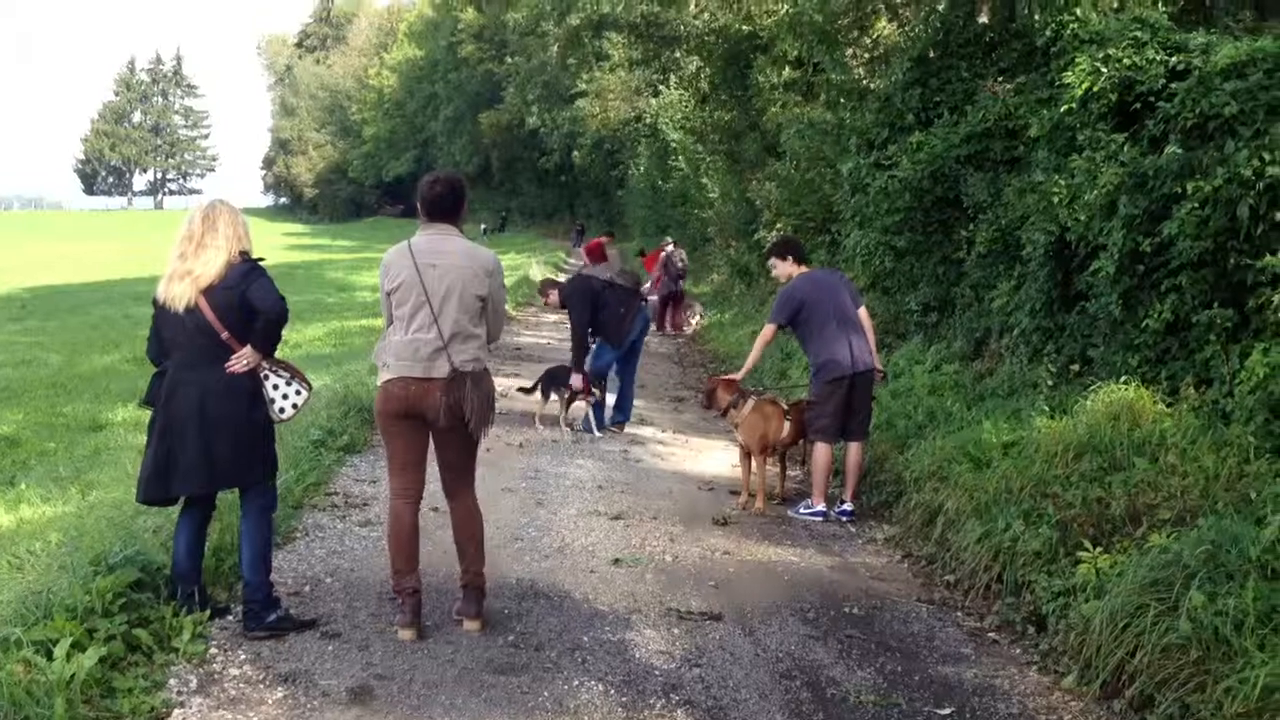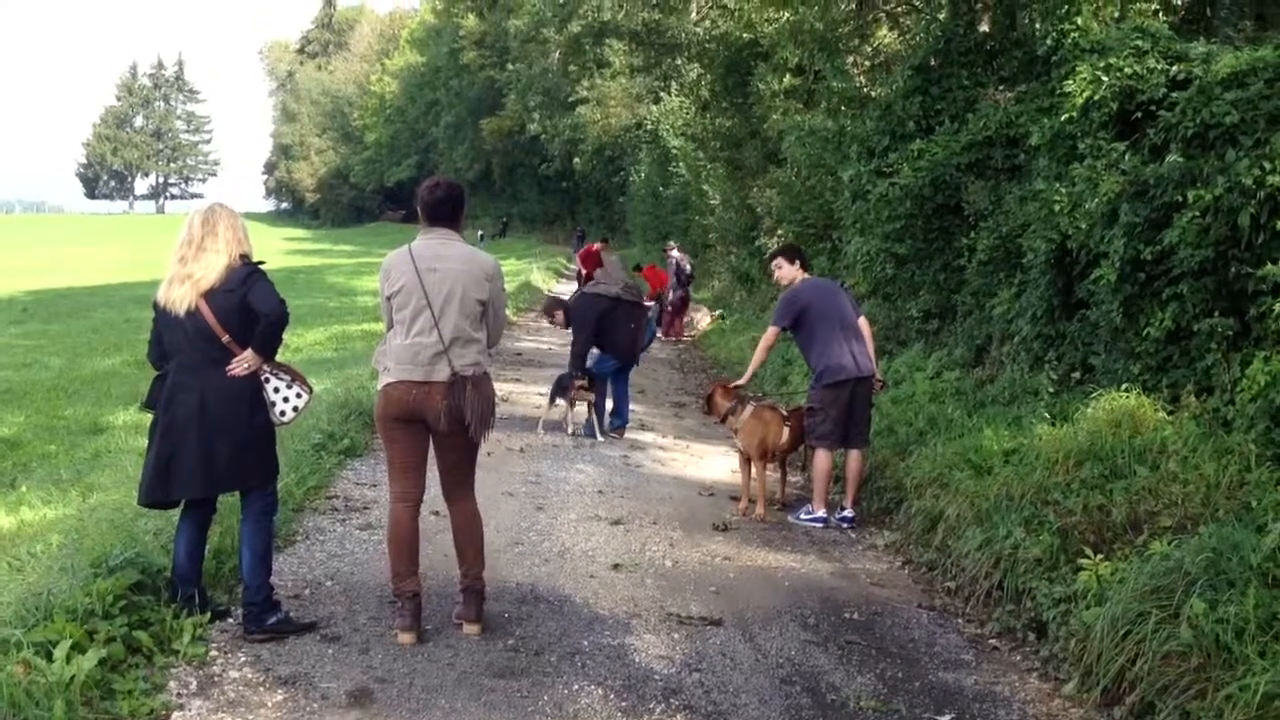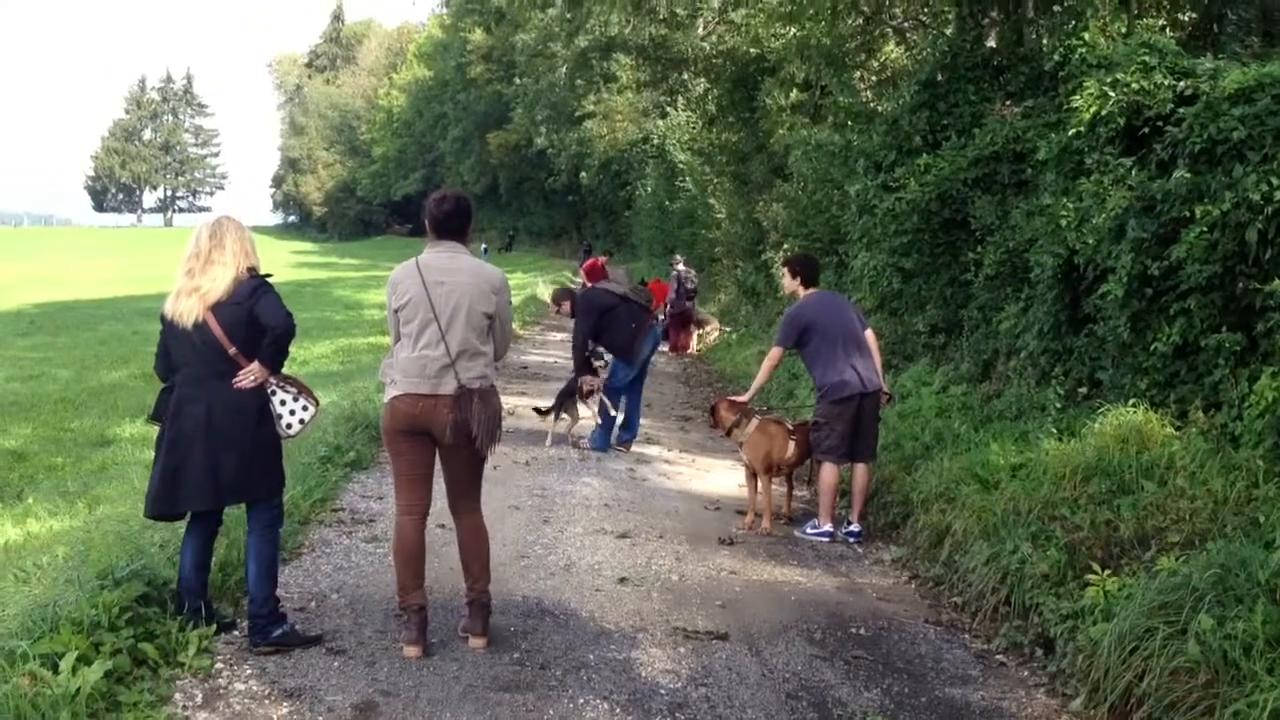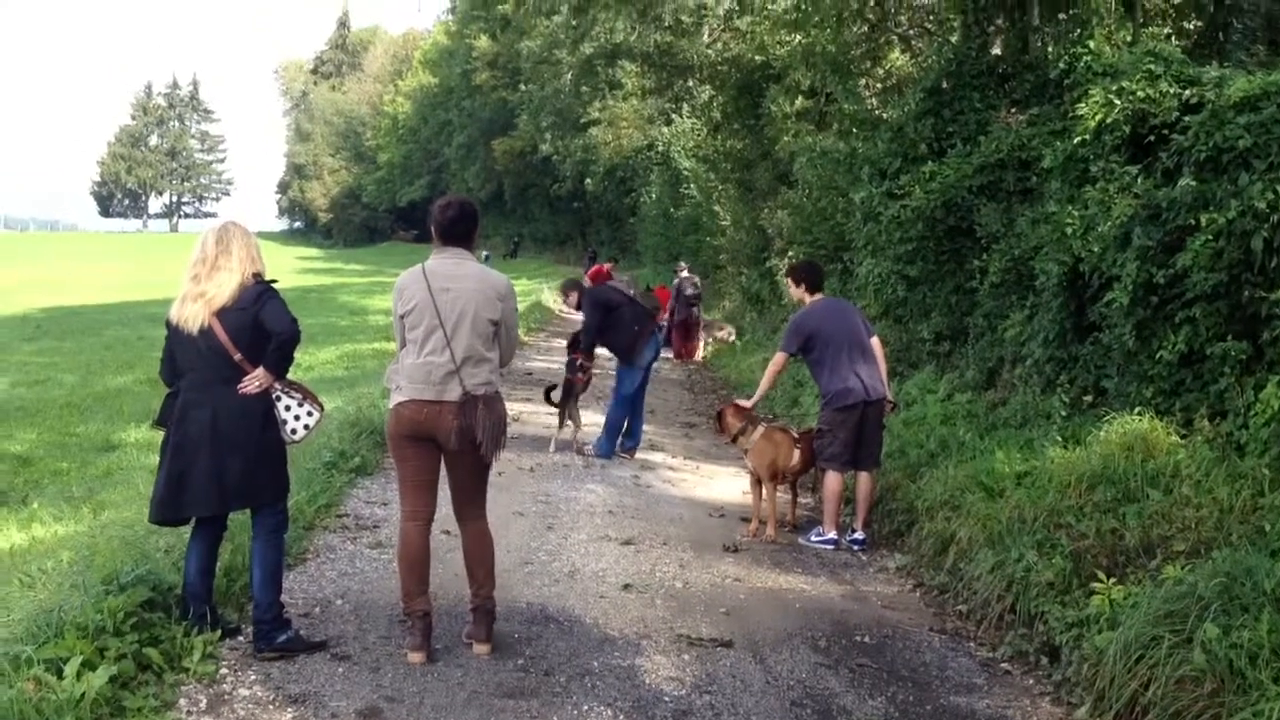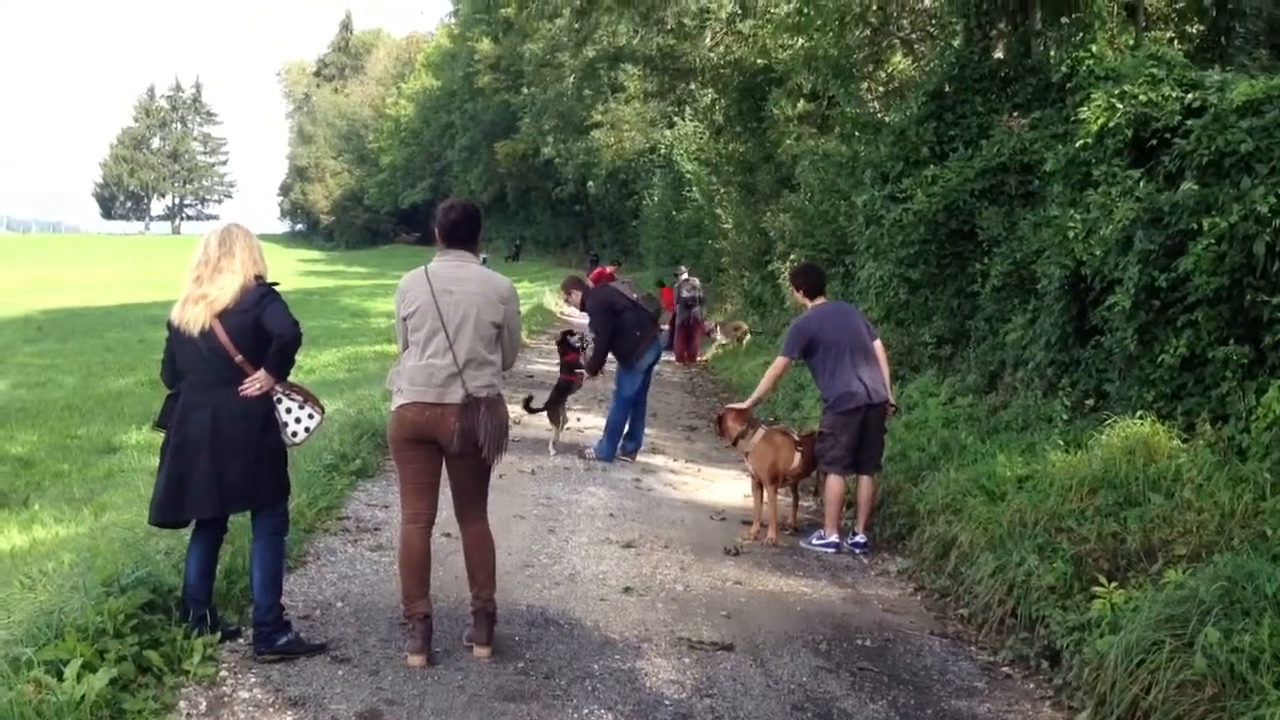
dt=0.4s
person 1, frame 1
left shoulder: (394, 258)
right shoulder: (484, 261)
left elbow: (389, 322)
right elbow: (494, 330)
left hip: (400, 382)
right hip: (460, 385)
left knee: (403, 493)
right knee: (461, 491)
left ankle: (407, 604)
right ankle: (472, 596)
person 1, frame 2
left shoulder: (394, 263)
right shoulder: (484, 266)
left elbow: (389, 326)
right elbow: (494, 334)
left hip: (400, 387)
right hip: (461, 388)
left knee: (404, 497)
right knee: (461, 495)
left ankle: (407, 607)
right ankle: (472, 600)
person 1, frame 3
left shoulder: (402, 275)
right shoulder: (491, 279)
left elbow: (396, 339)
right elbow: (501, 347)
left hip: (407, 399)
right hip: (467, 401)
left knee: (410, 510)
right knee: (467, 508)
left ankle: (413, 620)
right ankle: (477, 613)
person 1, frame 4
left shoulder: (408, 282)
right shoulder: (497, 285)
left elbow: (401, 345)
right elbow: (506, 354)
left hip: (412, 405)
right hip: (472, 408)
left knee: (415, 516)
right knee: (473, 515)
left ankle: (418, 627)
right ankle: (482, 620)
person 1, frame 5
left shoulder: (411, 284)
right shoulder: (500, 288)
left elbow: (404, 347)
right elbow: (509, 357)
left hip: (414, 407)
right hip: (473, 411)
left knee: (416, 518)
right knee: (474, 517)
left ankle: (418, 629)
right ankle: (483, 623)
person 2, frame 1
left shoulder: (170, 285)
right shoulder: (243, 273)
left elbow: (156, 352)
right elbow: (275, 309)
right wrist: (259, 349)
left hip: (183, 406)
right hip: (233, 406)
left knee: (196, 501)
right knee: (257, 503)
left ankle: (187, 599)
right ankle: (259, 611)
person 2, frame 2
left shoulder: (170, 288)
right shoulder: (243, 276)
left elbow: (157, 356)
right elbow: (275, 312)
right wrist: (259, 353)
left hip: (184, 410)
right hip: (234, 409)
left knee: (197, 504)
right knee: (257, 506)
left ankle: (187, 601)
right ankle: (259, 613)
person 2, frame 3
left shoulder: (178, 301)
right shoulder: (250, 289)
left elbow: (164, 368)
right elbow: (282, 325)
right wrist: (266, 365)
left hip: (190, 422)
right hip: (241, 422)
left knee: (203, 515)
right knee: (263, 517)
left ankle: (192, 613)
right ankle: (265, 626)
person 2, frame 4
left shoulder: (183, 306)
right shoulder: (255, 295)
left elbow: (169, 373)
right elbow: (287, 331)
right wrist: (271, 371)
left hip: (196, 428)
right hip: (246, 427)
left knee: (207, 521)
right knee: (268, 524)
left ankle: (197, 618)
right ankle: (270, 631)
person 2, frame 5
left shoulder: (185, 308)
right shoulder: (257, 297)
left elbow: (170, 375)
right elbow: (288, 334)
right wrist: (272, 373)
left hip: (197, 429)
right hip: (246, 429)
left knee: (208, 523)
right knee: (268, 526)
left ankle: (197, 620)
right ankle: (270, 634)
person 3, frame 1
left shoulder: (791, 292)
right shoulder: (836, 278)
left elbow: (766, 337)
right elbow: (864, 317)
left wrist: (742, 373)
right wrist: (876, 359)
left hip: (831, 370)
right hip: (863, 365)
left knee: (822, 437)
right knee: (855, 437)
left ankle: (817, 504)
right ankle: (848, 503)
person 3, frame 2
left shoulder: (793, 295)
right shoulder: (835, 287)
left elbow: (768, 341)
right elbow: (864, 326)
left wrist: (746, 377)
right wrist: (875, 370)
left hip: (833, 376)
right hip: (862, 372)
left knee: (823, 443)
right knee: (856, 444)
left ankle: (818, 510)
right ankle: (847, 510)
person 3, frame 3
left shoulder: (798, 313)
right shoulder: (842, 300)
left elbow: (773, 360)
right elbow: (871, 339)
left wrist: (748, 395)
right wrist: (882, 383)
left hip: (838, 390)
right hip: (869, 387)
left knee: (830, 458)
right knee: (862, 458)
left ankle: (824, 525)
right ankle: (854, 524)
person 3, frame 4
left shoulder: (803, 320)
right shoulder: (848, 307)
left elbow: (776, 366)
right elbow: (876, 347)
left wrist: (753, 400)
right wrist: (886, 390)
left hip: (842, 398)
right hip: (873, 395)
left knee: (833, 465)
right knee: (865, 466)
left ankle: (828, 532)
right ankle: (858, 532)
person 3, frame 5
left shoulder: (804, 324)
right shoulder: (851, 311)
left elbow: (777, 370)
right elbow: (879, 351)
left wrist: (749, 403)
right wrist: (888, 394)
left hip: (844, 402)
right hip: (875, 398)
left knee: (835, 469)
right knee: (866, 470)
left ankle: (830, 535)
right ankle: (859, 535)
